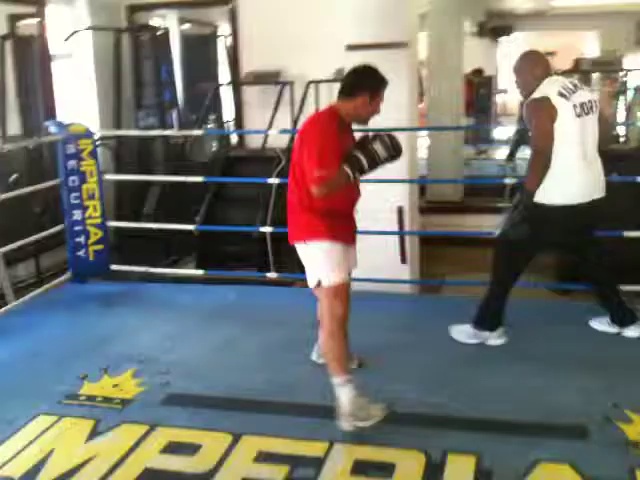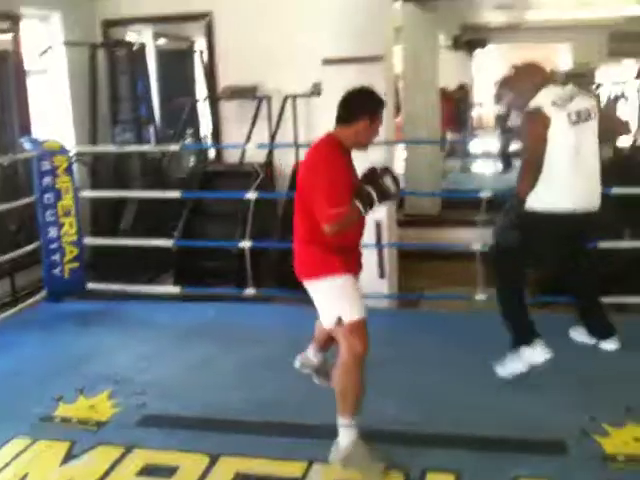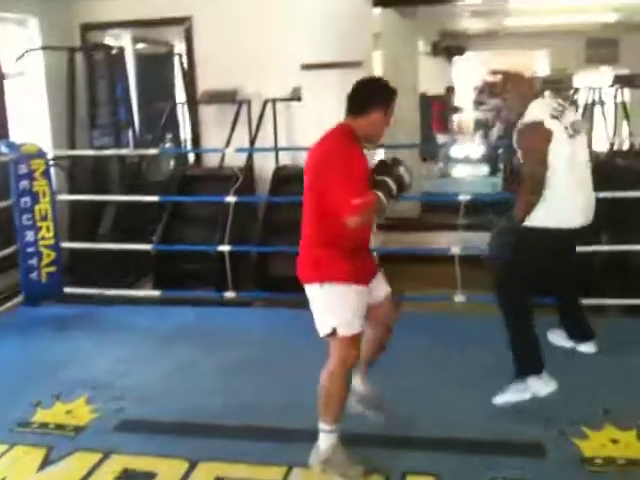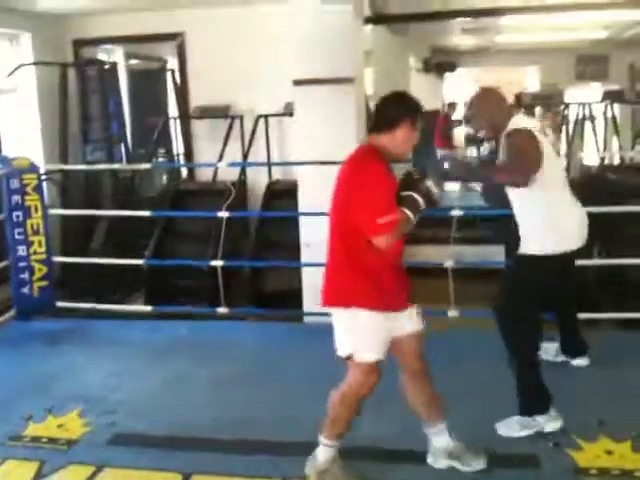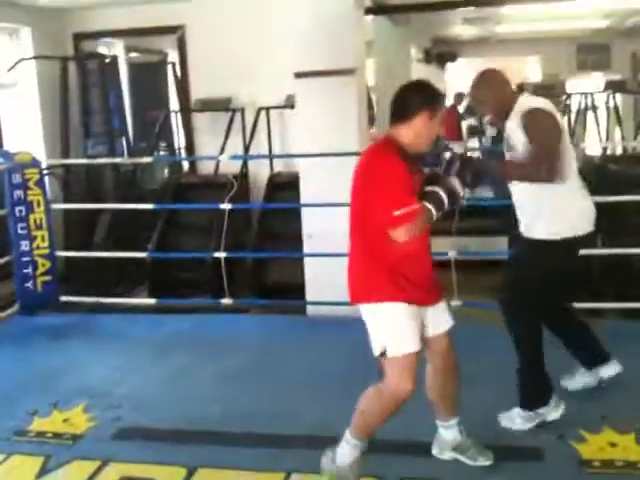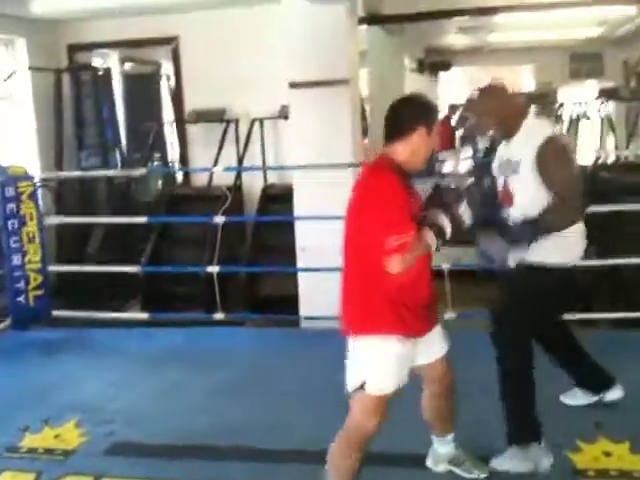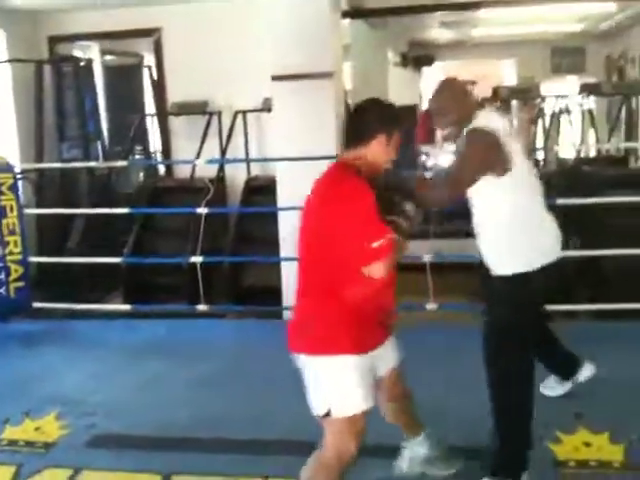
dt=0.2s
person 1, frame 1
left shoulder: (343, 126)
right shoulder: (320, 127)
right elbow: (320, 186)
left wrist: (366, 153)
right wrist: (361, 161)
left hip: (339, 225)
right hip: (316, 229)
left knee: (330, 293)
right knee: (337, 306)
left ankle: (326, 350)
right ankle: (348, 403)
person 1, frame 2
left shoulder: (335, 152)
right shoulder: (327, 158)
right elbow: (332, 222)
left wrist: (367, 187)
right wrist: (370, 196)
left hip: (338, 258)
right hip: (325, 263)
left knee: (337, 322)
right knee: (355, 345)
left ankle: (310, 359)
right ankle: (346, 442)
person 1, frame 3
left shoulder: (341, 144)
right shoulder: (344, 150)
right elbow: (355, 215)
left wrist: (378, 180)
right wrist: (387, 186)
left hip: (354, 258)
right hip: (332, 267)
left knee: (385, 316)
right knee: (344, 354)
left ankle: (360, 387)
right ankle: (326, 447)
person 1, frame 4
left shoulder: (376, 165)
right shoulder: (364, 169)
right elbow: (384, 236)
left wrist: (408, 193)
right wrist: (415, 200)
left hip: (387, 287)
right hip: (358, 293)
left knee: (414, 361)
right knee: (362, 379)
left ankle: (442, 445)
person 1, frame 5
left shoulder: (404, 159)
right shoulder: (381, 162)
right elbow: (403, 229)
left wrist: (442, 181)
right wrist: (440, 196)
left hip: (418, 281)
right hip: (384, 288)
left knee: (443, 357)
right knee: (400, 384)
left ankle: (449, 437)
person 1, frame 6
left shoulder: (395, 177)
right shoulder: (381, 184)
right elbow: (398, 259)
left wrist: (433, 212)
right wrist: (439, 225)
left hip: (413, 311)
right hip: (378, 322)
left knee: (440, 380)
right knee: (365, 422)
person 1, frame 7
left shoulder: (342, 181)
right shoulder: (348, 190)
right elbow: (379, 266)
left wrist: (389, 225)
right wrist: (402, 226)
left hip: (362, 323)
right hip: (329, 337)
left knee: (393, 388)
right knee: (343, 443)
person 2, frame 1
left shoulder: (539, 102)
right shoulder: (583, 91)
left elbow: (541, 158)
right elbow: (601, 131)
left wrist: (522, 203)
left hip: (556, 198)
right hip: (590, 190)
left knee: (508, 253)
right knee: (586, 251)
left ankle: (487, 326)
person 2, frame 2
left shoulder: (535, 113)
right shoulder: (585, 99)
left elbow: (532, 166)
left wrist: (512, 211)
left hip: (549, 207)
right hip: (586, 202)
left knee: (505, 261)
right knee: (575, 262)
left ankle: (526, 344)
right ankle: (602, 331)
person 2, frame 3
left shoulder: (531, 126)
right shoulder: (565, 109)
left elbow: (535, 185)
right elbow: (576, 161)
left wrist: (508, 226)
left hip: (547, 221)
right hip: (577, 212)
left knee: (509, 285)
right knee: (560, 271)
left ankle: (532, 374)
right ankle: (580, 335)
person 2, frame 4
left shoulder: (518, 134)
right shoulder: (522, 129)
left elbow: (520, 177)
left wrist: (468, 170)
left hip: (549, 241)
right hip: (566, 230)
left knee: (512, 314)
right knee: (557, 292)
left ankle: (537, 411)
right ankle: (573, 349)
person 2, frame 5
left shoulder: (534, 114)
right shoulder: (513, 120)
left elbow: (552, 169)
right elbow: (513, 173)
left hip: (556, 227)
right hip: (542, 227)
left knee: (517, 305)
right knee: (545, 300)
left ankle: (537, 402)
right ankle: (597, 361)
person 2, frame 6
left shoulder: (547, 143)
right shoulder: (508, 144)
left elbow: (571, 204)
left wrist: (530, 230)
left hip: (549, 256)
right hip: (528, 253)
left knee: (509, 331)
right knee: (543, 323)
left ankle: (527, 443)
right ankle: (598, 384)
person 2, frame 7
left shoulder: (481, 136)
right shoulder: (483, 135)
left elbow: (448, 190)
left hip: (523, 257)
right hip: (516, 254)
left knee: (504, 354)
right knee: (523, 323)
right ankle: (570, 368)
